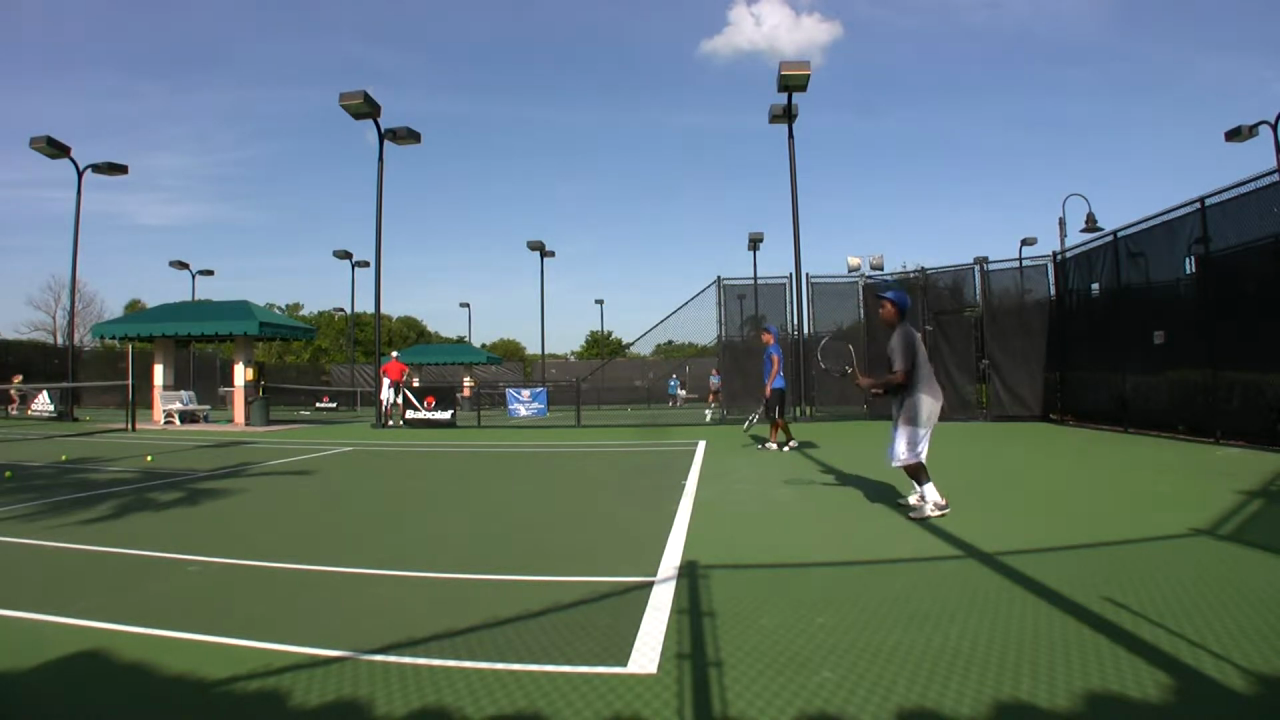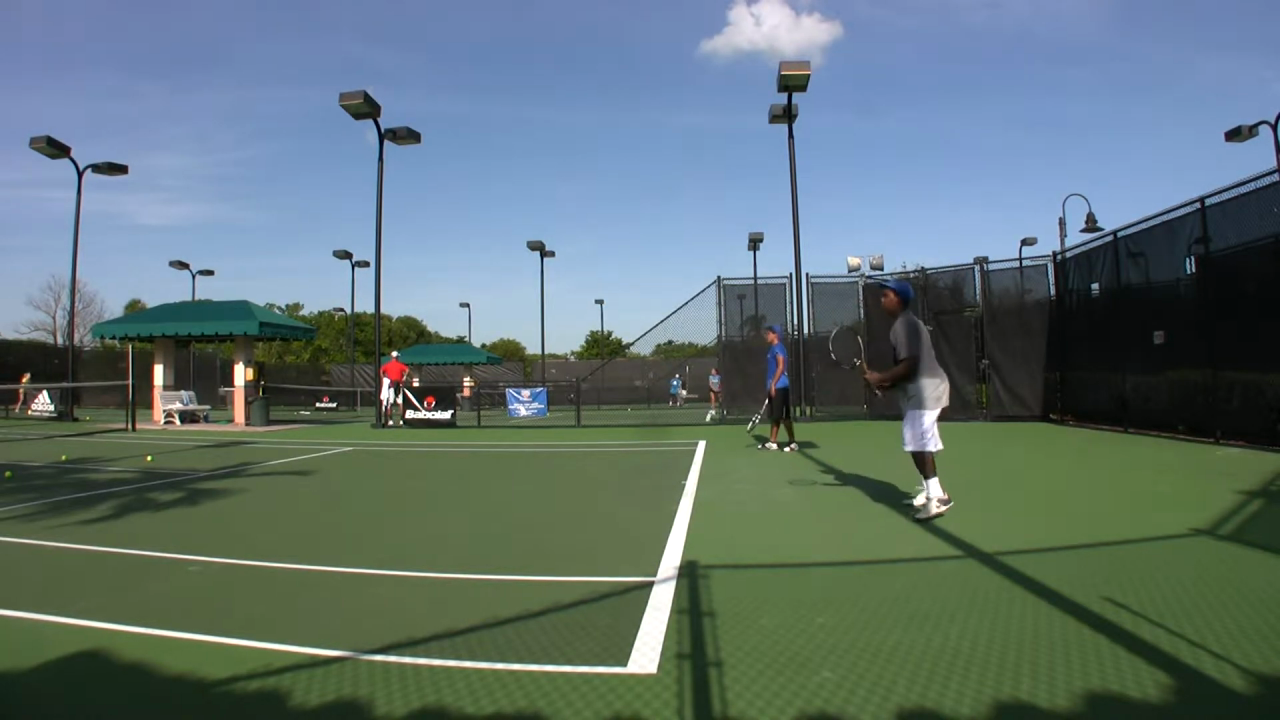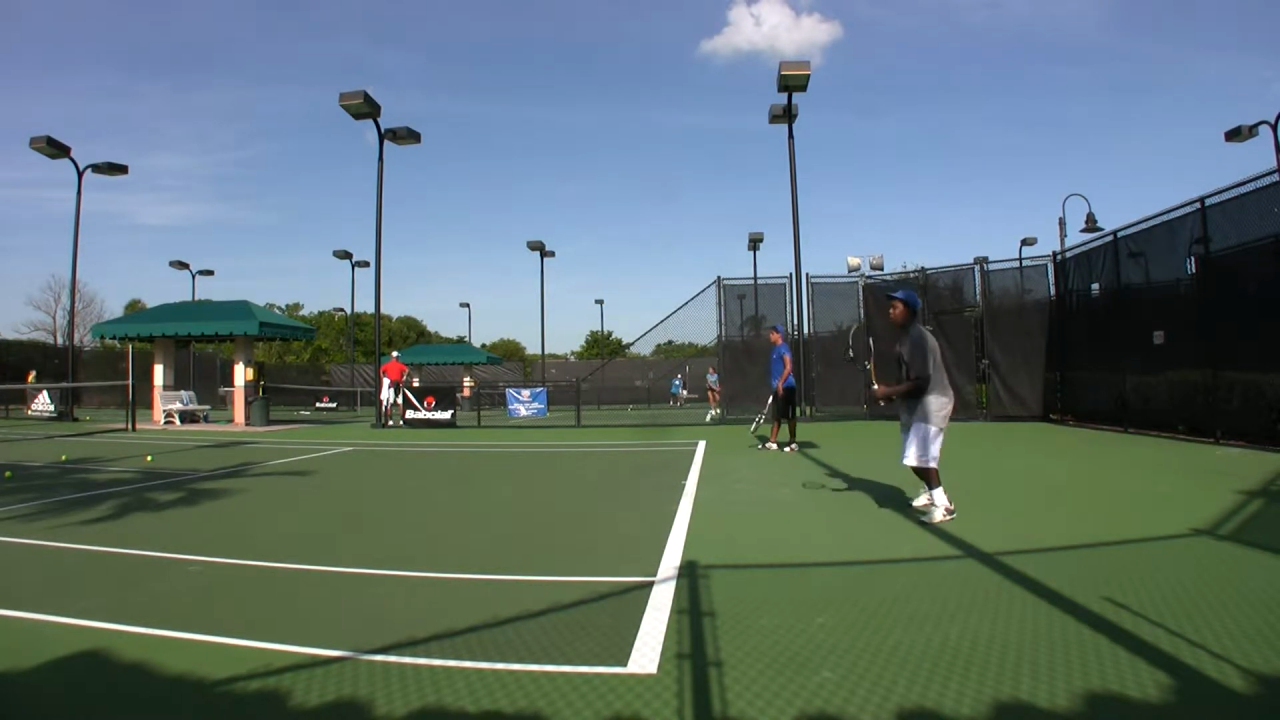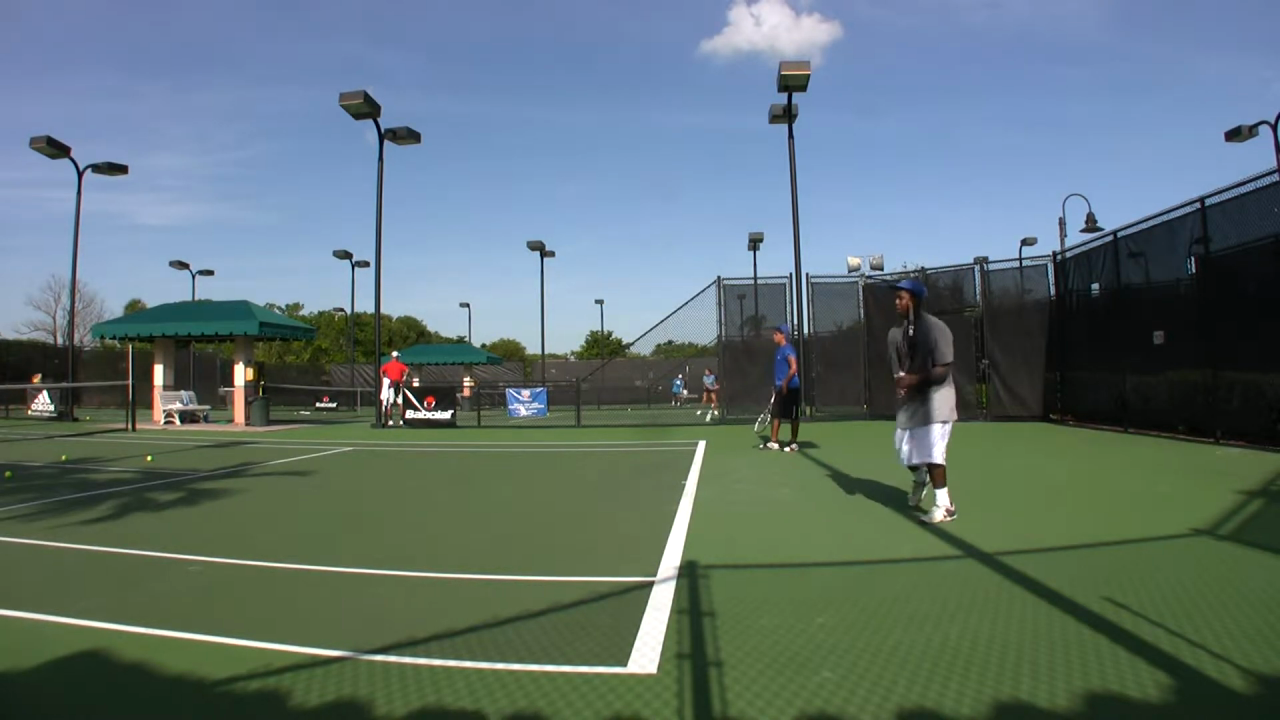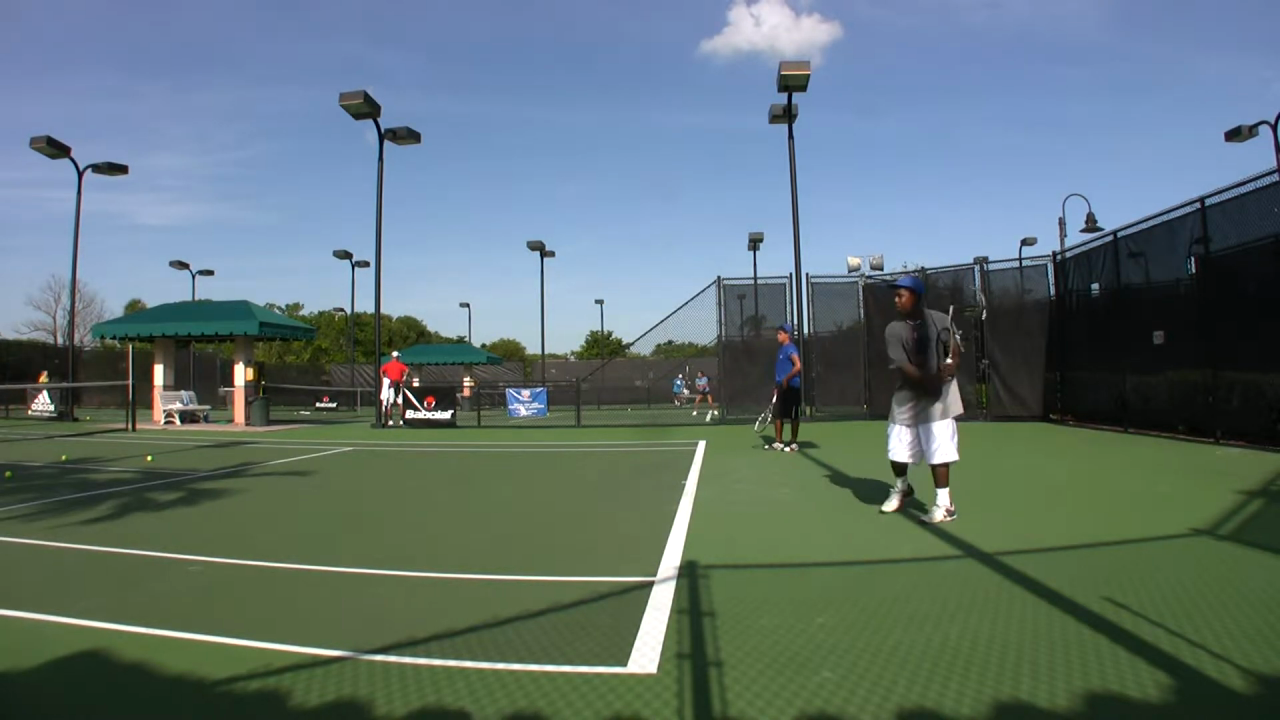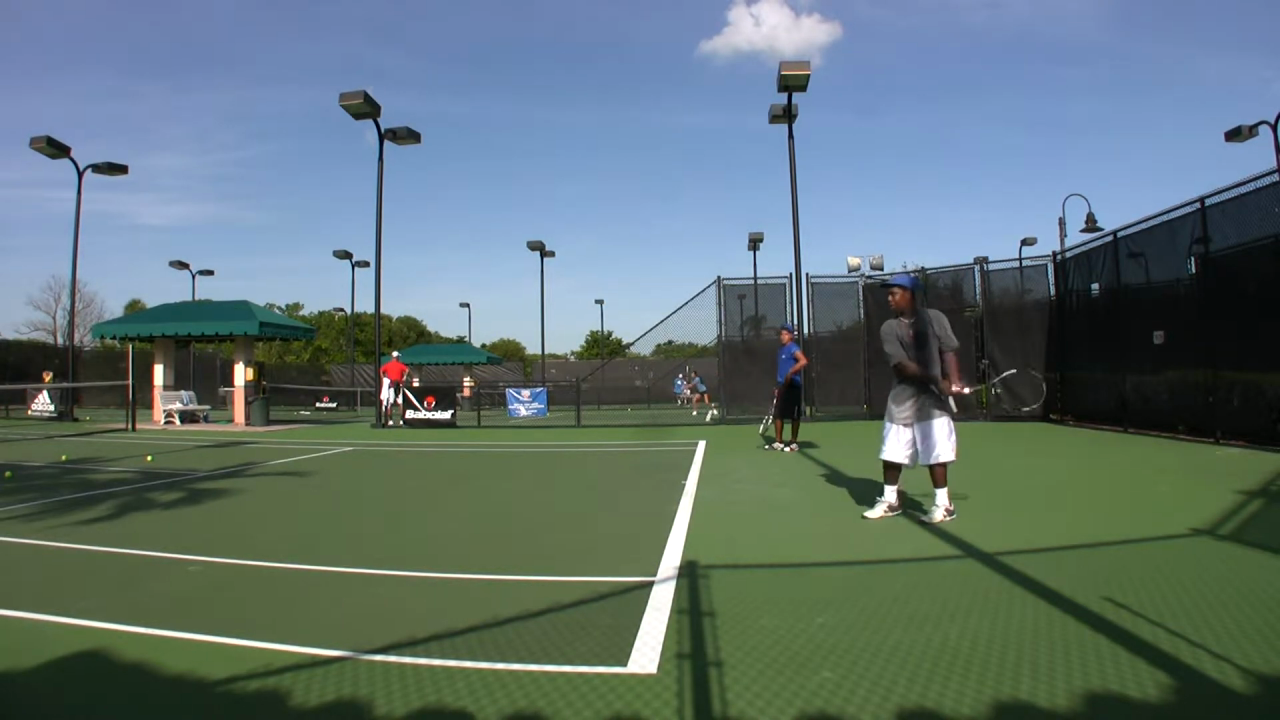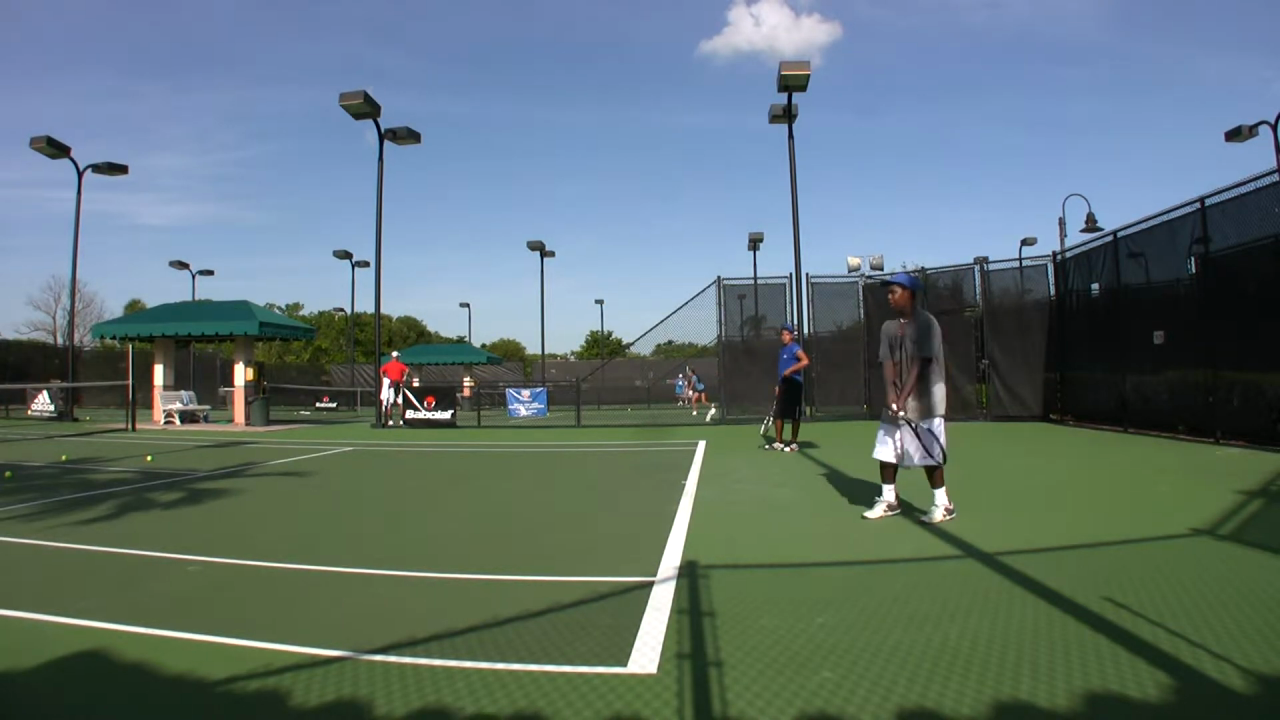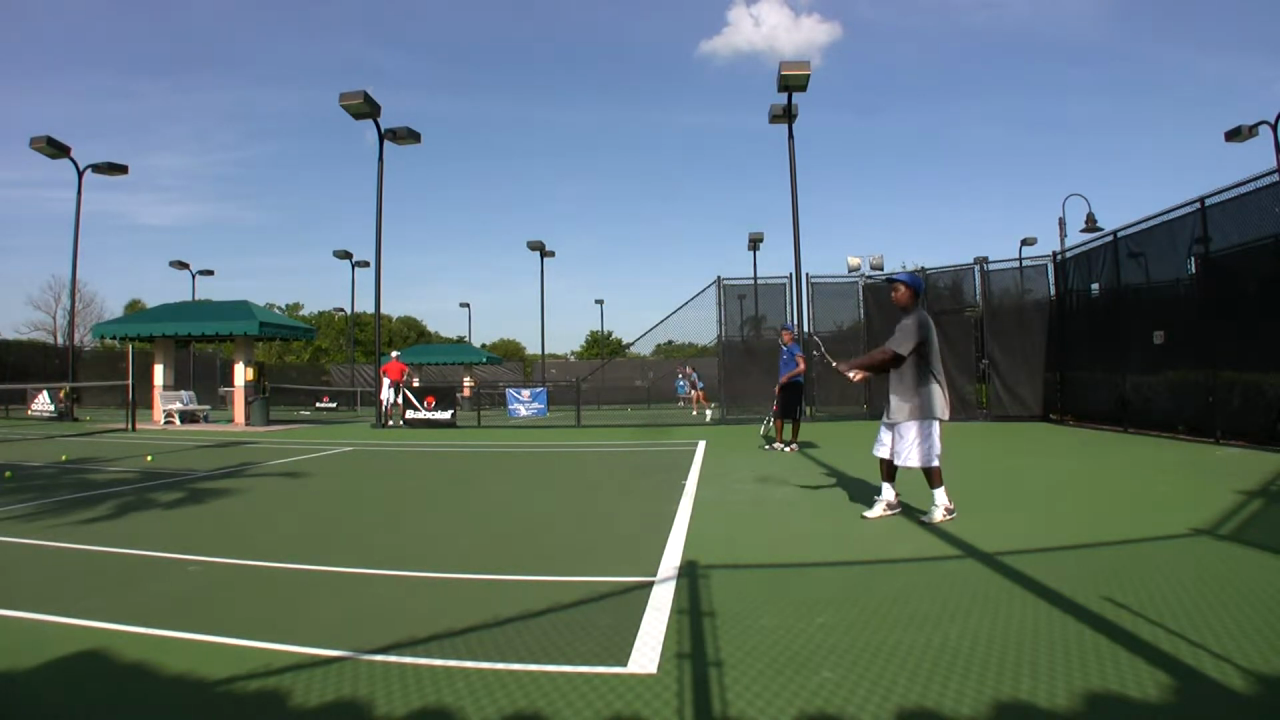
dt=0.2s
person 1, frame 1
left shoulder: (901, 336)
right shoulder: (904, 334)
left elbow: (901, 377)
left wrist: (872, 383)
right wrist: (883, 389)
left hip: (918, 401)
right hip: (915, 400)
left knee: (906, 454)
right knee: (906, 451)
left ankle: (936, 501)
right ankle: (920, 492)
person 1, frame 2
left shoulder: (906, 325)
right shoulder: (903, 324)
left elbow: (909, 365)
left wrist: (881, 378)
right wrist: (889, 382)
left hip: (926, 388)
right hip: (918, 389)
left knee: (918, 442)
right knee: (915, 444)
left ankle: (938, 497)
right ankle: (928, 490)
person 1, frame 3
left shoulder: (921, 339)
right shoulder: (904, 340)
left elbow: (920, 383)
left wrist: (890, 392)
right wrist: (887, 392)
left hip: (932, 402)
right hip: (914, 405)
left knee: (920, 454)
right knee: (914, 456)
left ankle: (943, 505)
right ankle: (930, 493)
person 1, frame 4
left shoulder: (936, 328)
right shoulder: (896, 333)
left elbow: (944, 369)
right elbow: (896, 368)
left wrist: (915, 380)
right wrist: (901, 382)
left hip: (936, 398)
right hip: (909, 400)
left knee: (932, 453)
right knee: (906, 452)
left ankle: (944, 505)
right ankle: (921, 478)
person 1, frame 5
left shoulder: (940, 321)
right shoulder: (893, 330)
left elbow: (953, 355)
right elbow: (902, 367)
left wrist: (945, 373)
right wrist: (929, 378)
left hip: (938, 397)
right hip: (906, 398)
left knee: (938, 453)
right knee: (896, 450)
left ankle: (945, 505)
right ankle: (901, 488)
person 1, frame 6
left shoulder: (935, 319)
right shoulder: (889, 328)
left elbow: (949, 352)
right elbow: (903, 363)
left wrist: (953, 380)
right wrist: (934, 380)
left hip: (933, 396)
right hip: (904, 396)
left knee: (934, 452)
right knee: (892, 451)
left ankle: (944, 505)
right ankle: (890, 501)
person 1, frame 7
left shoulder: (925, 322)
right shoulder: (888, 328)
left elbow: (920, 364)
right elbow: (888, 364)
left wrist: (904, 396)
right wrist: (891, 395)
left hip: (924, 398)
right hip: (896, 399)
left knee: (928, 452)
right knee: (886, 450)
left ankle: (943, 505)
right ankle: (889, 501)
person 1, frame 8
left shoulder: (916, 321)
right shoulder: (907, 322)
left elbow: (887, 354)
right elbow: (890, 362)
left wrist: (854, 364)
right wrist: (865, 370)
left hip: (922, 397)
right hip: (900, 399)
left knee: (924, 453)
right knee: (885, 448)
left ankle: (943, 505)
right ankle: (889, 501)
